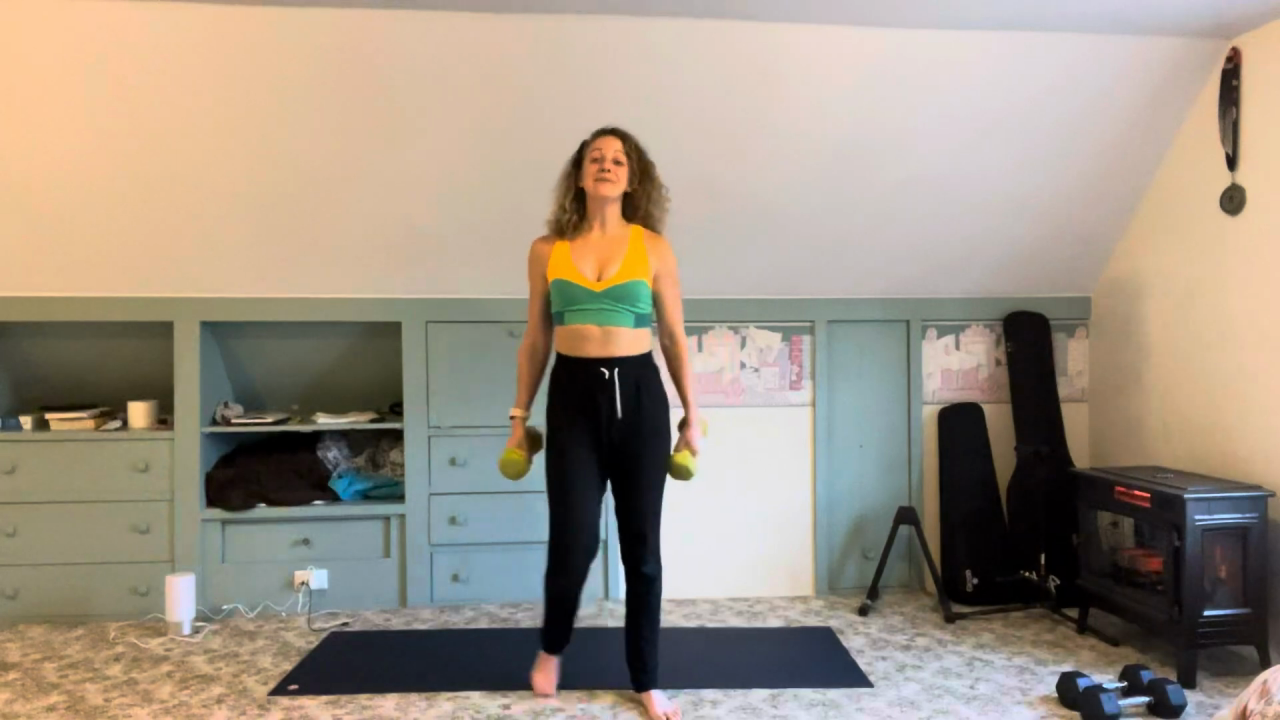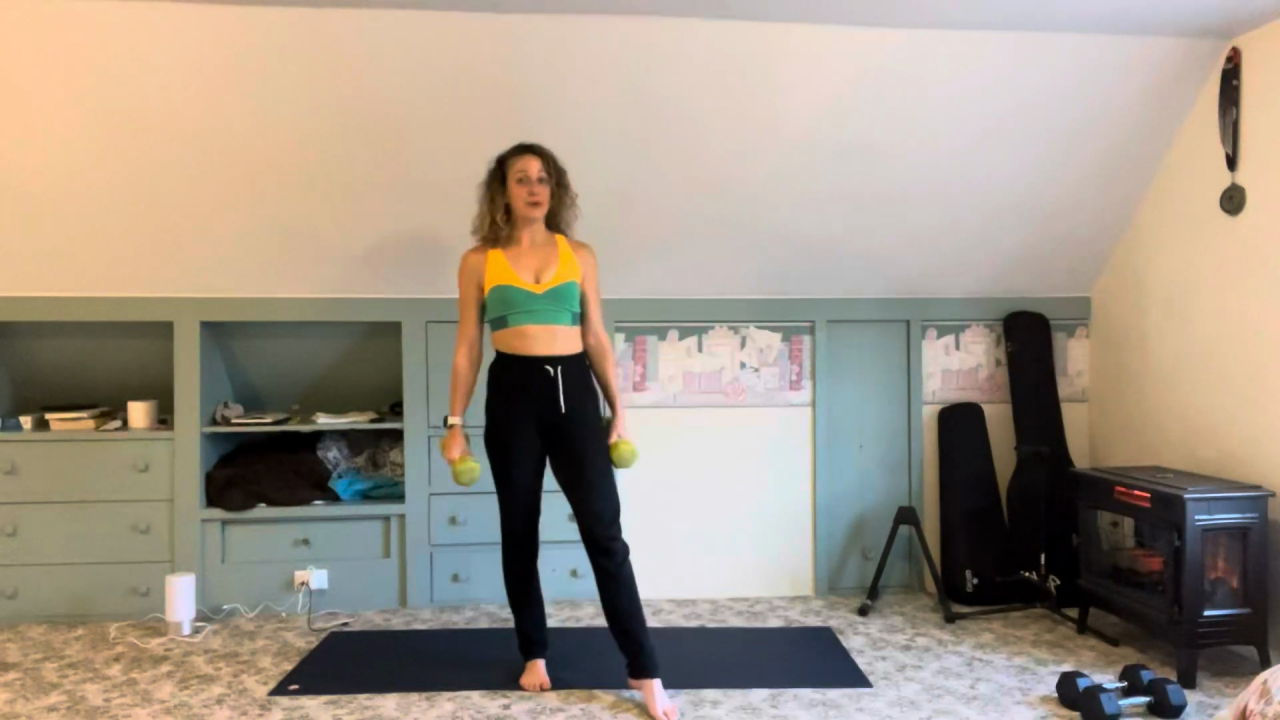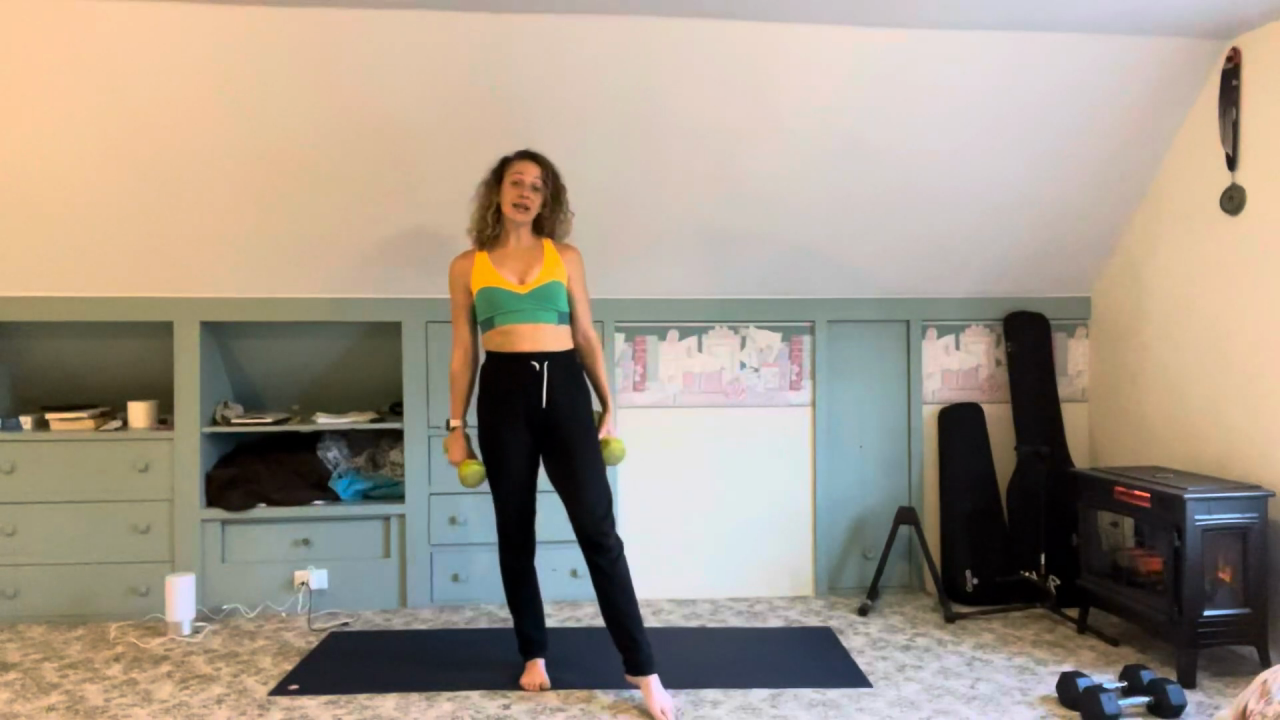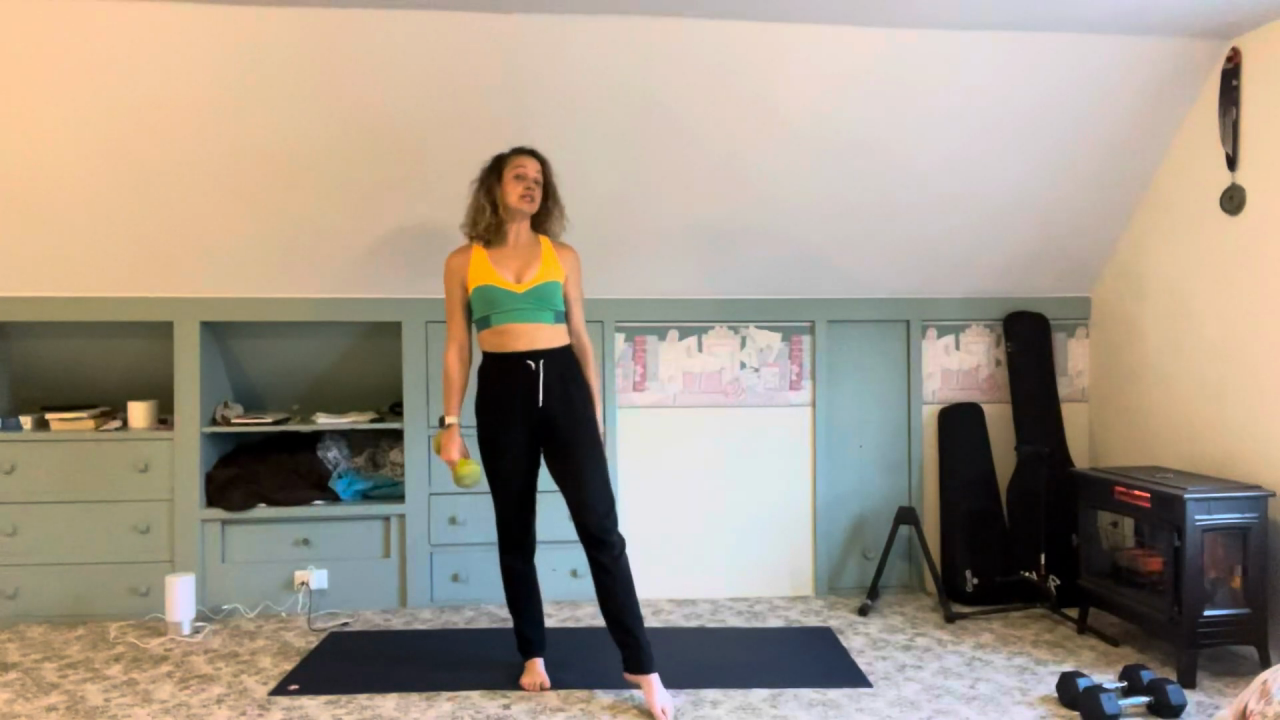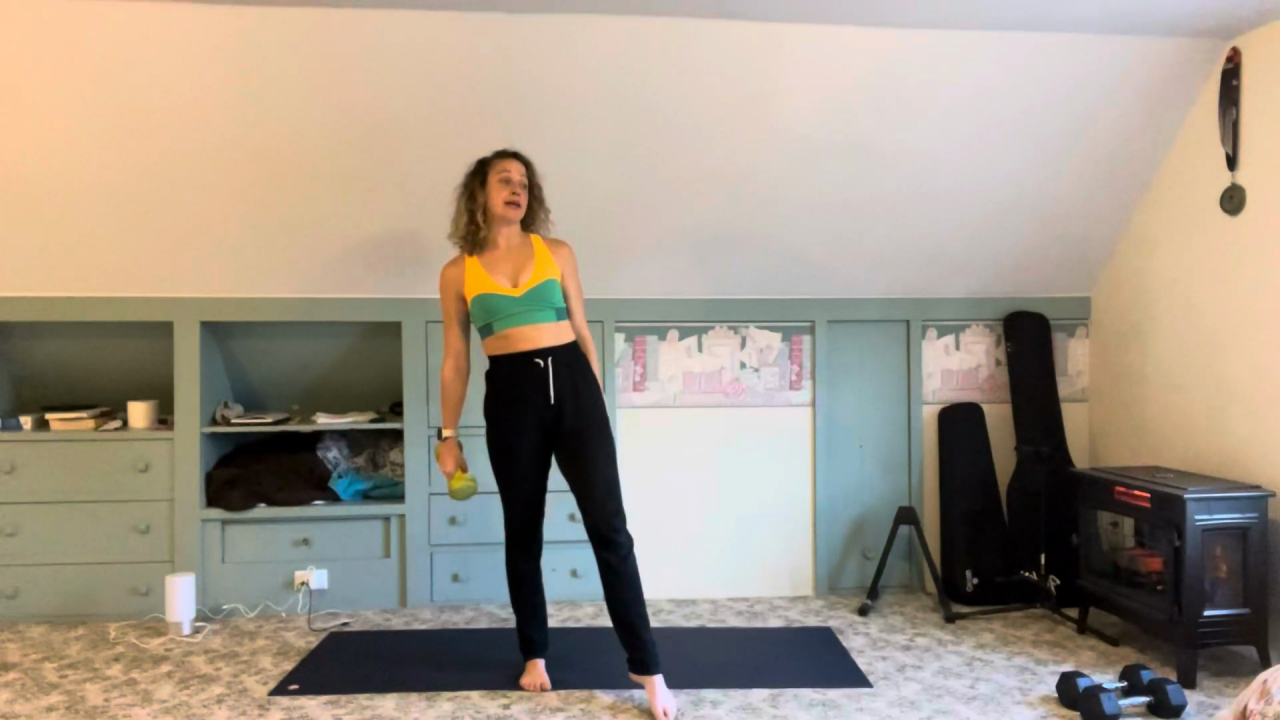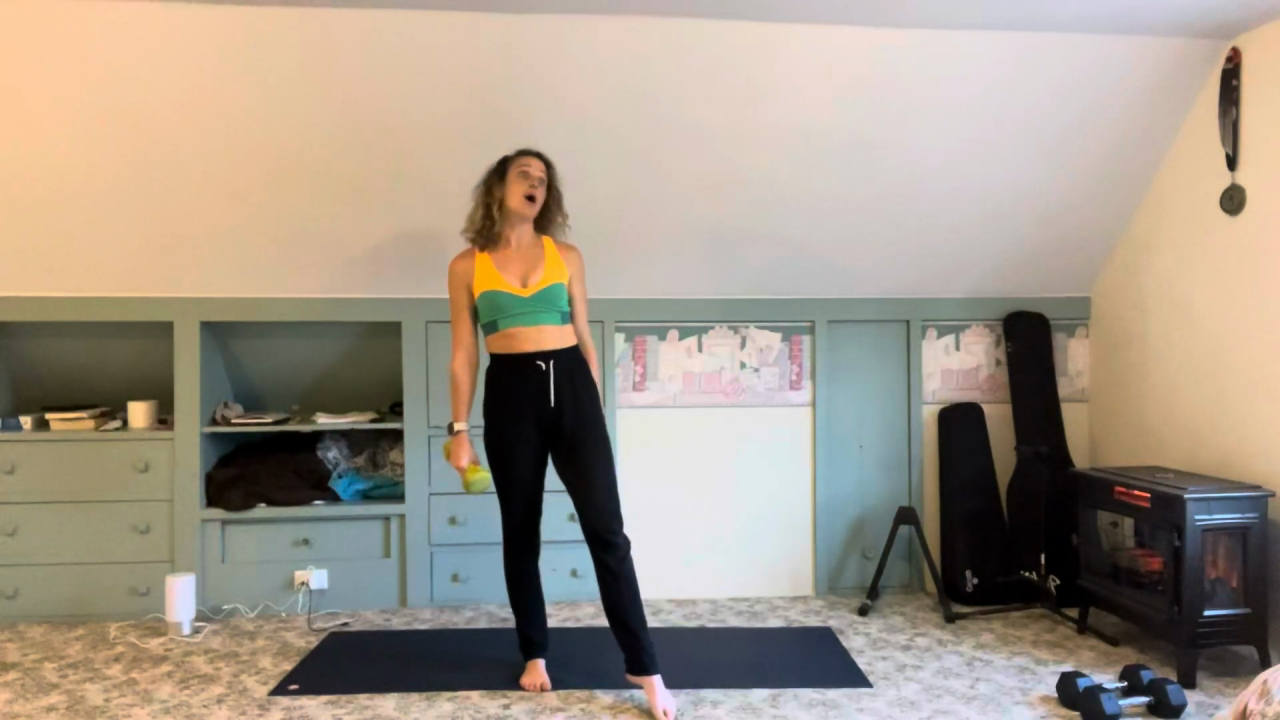
dt=0.7s
person 1, frame 1
left shoulder: (654, 249)
right shoulder: (546, 250)
left elbow: (674, 338)
right elbow: (535, 341)
left wrist: (691, 414)
right wrist: (520, 415)
left hip: (639, 394)
right hip: (573, 395)
left knee: (641, 545)
right knee: (571, 541)
right ankle: (551, 646)
person 1, frame 2
left shoulder: (580, 255)
right shoulder: (479, 260)
left elbow: (596, 338)
right elbow: (468, 347)
left wrist: (617, 409)
right wrist: (455, 423)
left hip: (574, 392)
right hip: (512, 394)
left knee: (604, 530)
right knee: (519, 531)
left ankle: (644, 670)
right ankle: (534, 653)
person 1, frame 3
left shoulder: (566, 257)
right shoulder: (467, 265)
left elbow: (587, 336)
right elbow: (462, 351)
left wrist: (608, 406)
right wrist: (456, 425)
left hip: (564, 388)
right hip: (502, 393)
left knee: (596, 526)
right knee: (515, 530)
left ankle: (640, 667)
right ankle: (533, 653)
person 1, frame 4
left shoulder: (563, 255)
right shoulder: (463, 261)
left elbow: (579, 337)
right elbow: (457, 348)
left wrist: (595, 408)
right wrist: (451, 423)
left hip: (562, 387)
right hip: (501, 392)
left knee: (599, 524)
right knee: (515, 530)
left ankle: (641, 665)
right ankle: (532, 653)
person 1, frame 5
left shoulder: (557, 253)
right shoulder: (457, 272)
left elbow: (582, 333)
right elbow: (455, 360)
left wrist: (598, 399)
right wrist: (448, 435)
left hip: (572, 383)
right hip: (510, 395)
left knee: (608, 527)
right knee: (523, 531)
left ankle: (646, 666)
right ankle: (534, 654)
person 1, frame 6
left shoulder: (566, 256)
right shoulder: (467, 265)
left elbow: (584, 337)
right elbow: (463, 353)
left wrist: (596, 406)
right wrist: (459, 429)
left hip: (570, 387)
right hip: (509, 394)
left knee: (606, 528)
right knee: (520, 532)
left ankle: (643, 667)
right ankle: (534, 654)
